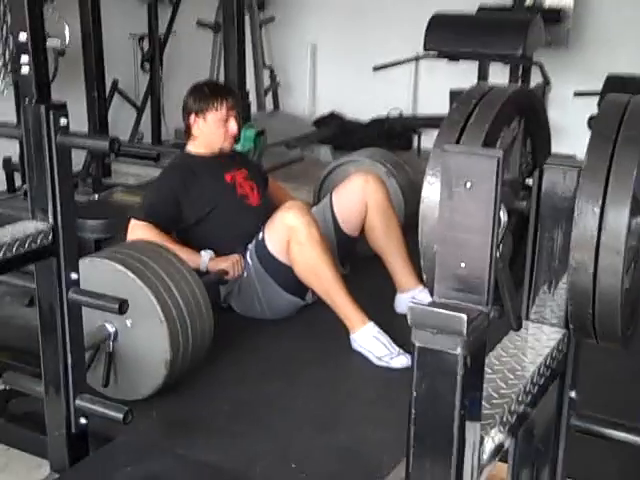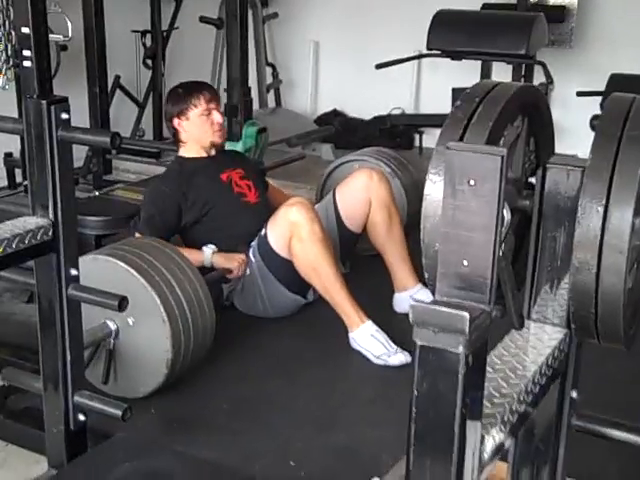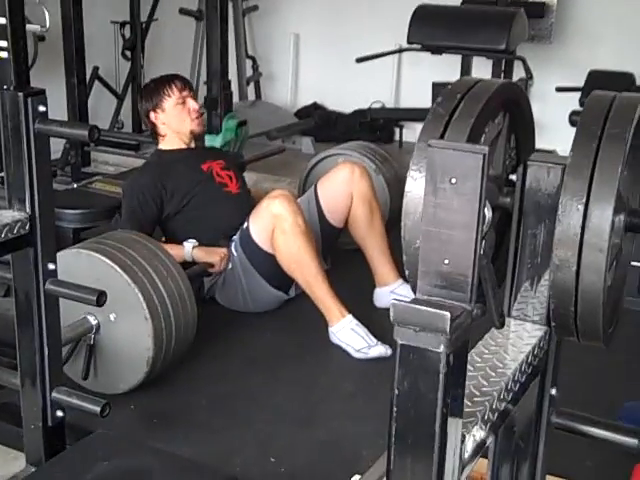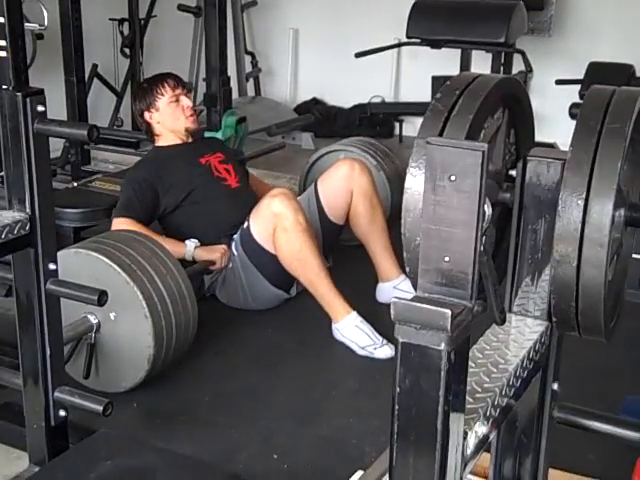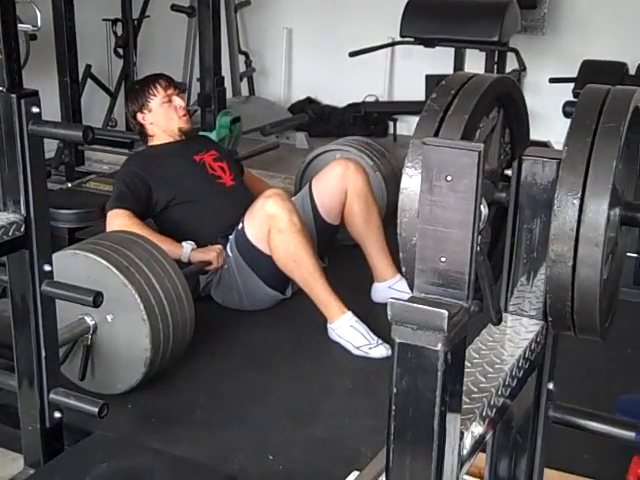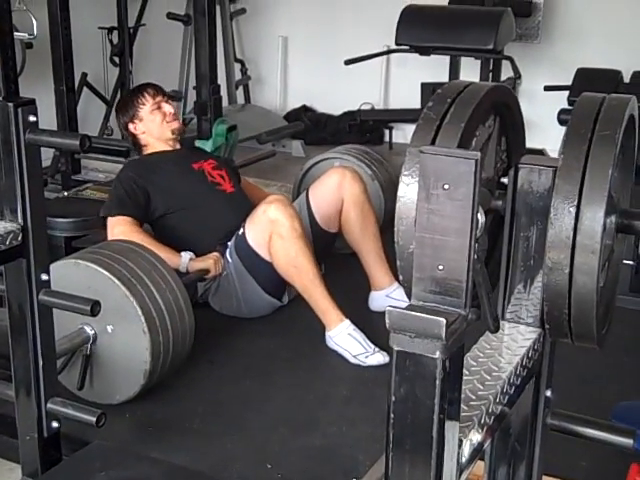
dt=0.3s
person 1, frame 1
left shoulder: (235, 159)
right shoulder: (175, 180)
right elbow: (137, 238)
left wrist: (312, 222)
right wrist: (205, 261)
left hip: (294, 257)
right hip: (249, 280)
left knee: (364, 185)
right knee: (294, 216)
left ankle: (410, 292)
right ankle: (361, 330)
person 1, frame 2
left shoulder: (235, 160)
right shoulder: (171, 185)
left wrist: (313, 222)
right wrist: (211, 257)
left hip: (299, 256)
right hip: (252, 278)
left knee: (368, 181)
right knee: (297, 212)
left ankle: (408, 291)
right ankle: (360, 328)
person 1, frame 3
left shoulder: (216, 155)
right shoulder: (150, 178)
left wrist: (298, 214)
right wrist: (192, 251)
left hip: (281, 251)
right hip: (233, 272)
left knee: (350, 175)
right knee: (279, 204)
left ankle: (389, 287)
right ankle: (340, 323)
person 1, frame 4
left shoulder: (213, 146)
right shoulder: (148, 173)
right elbow: (121, 233)
left wrist: (296, 214)
right wrist: (192, 249)
left hip: (283, 245)
right hip: (234, 270)
left knee: (350, 171)
right knee: (279, 203)
left ankle: (392, 282)
right ankle: (345, 320)
person 1, frame 5
left shoulder: (203, 144)
right shoulder: (141, 167)
left elbow: (244, 178)
right elbow: (118, 227)
left wrist: (295, 209)
right wrist: (188, 252)
left hip: (278, 242)
right hip: (229, 269)
left knee: (344, 171)
right knee: (273, 204)
left ankle: (388, 282)
right ankle: (340, 320)
person 1, frame 6
left shoulder: (199, 155)
right shoulder: (137, 175)
left elbow: (242, 187)
right elbow: (120, 233)
left wrist: (297, 216)
right wrist: (187, 261)
left hip: (279, 255)
right hip: (227, 275)
left knee: (342, 179)
right knee: (276, 210)
left ankle: (385, 290)
right ankle: (338, 328)
